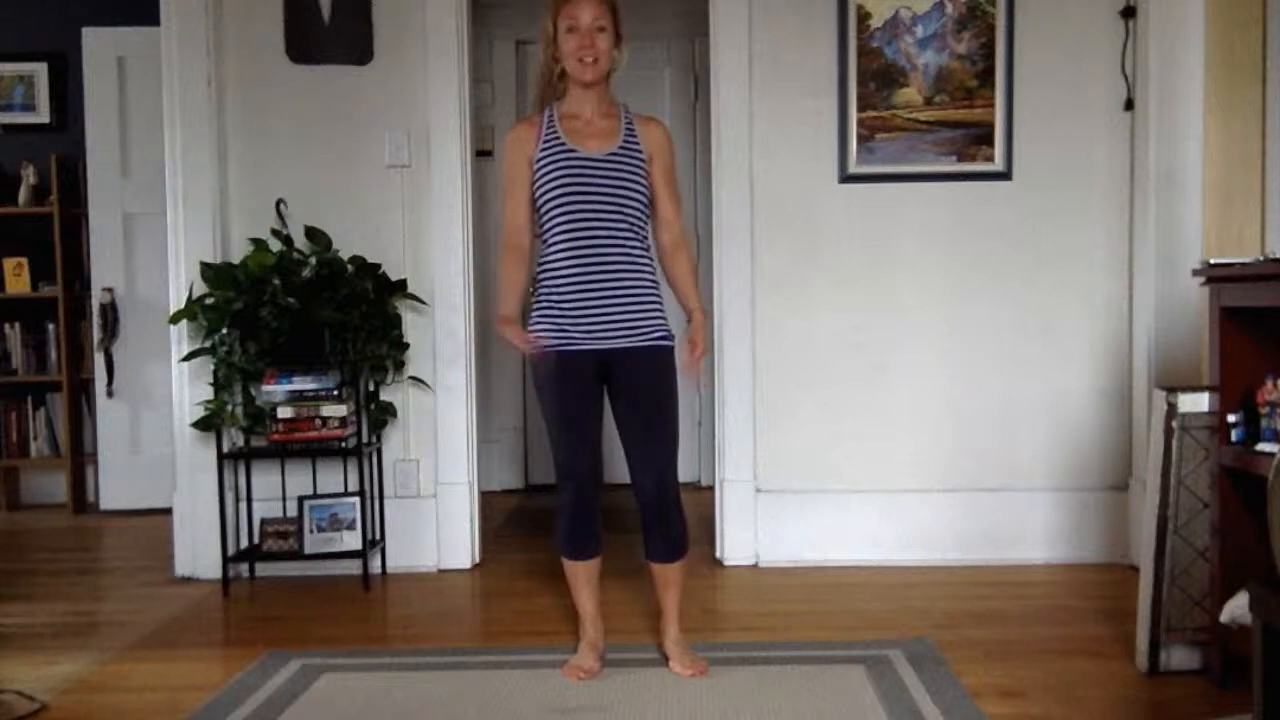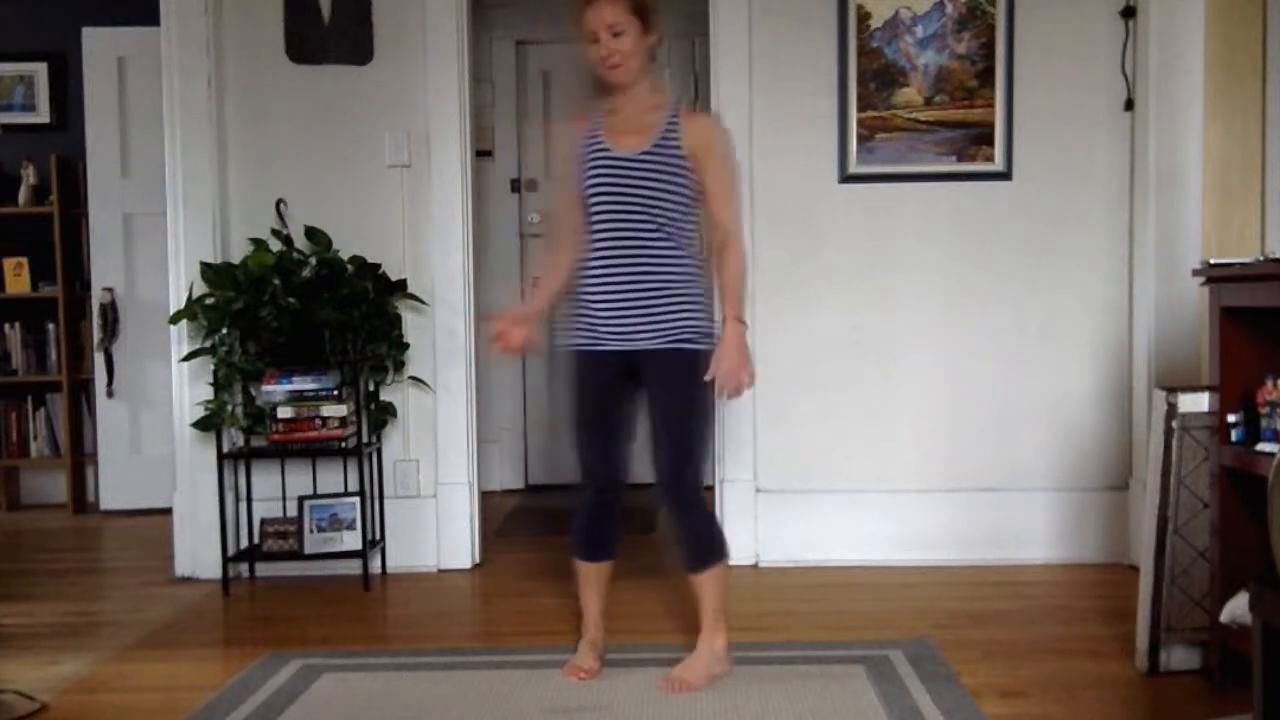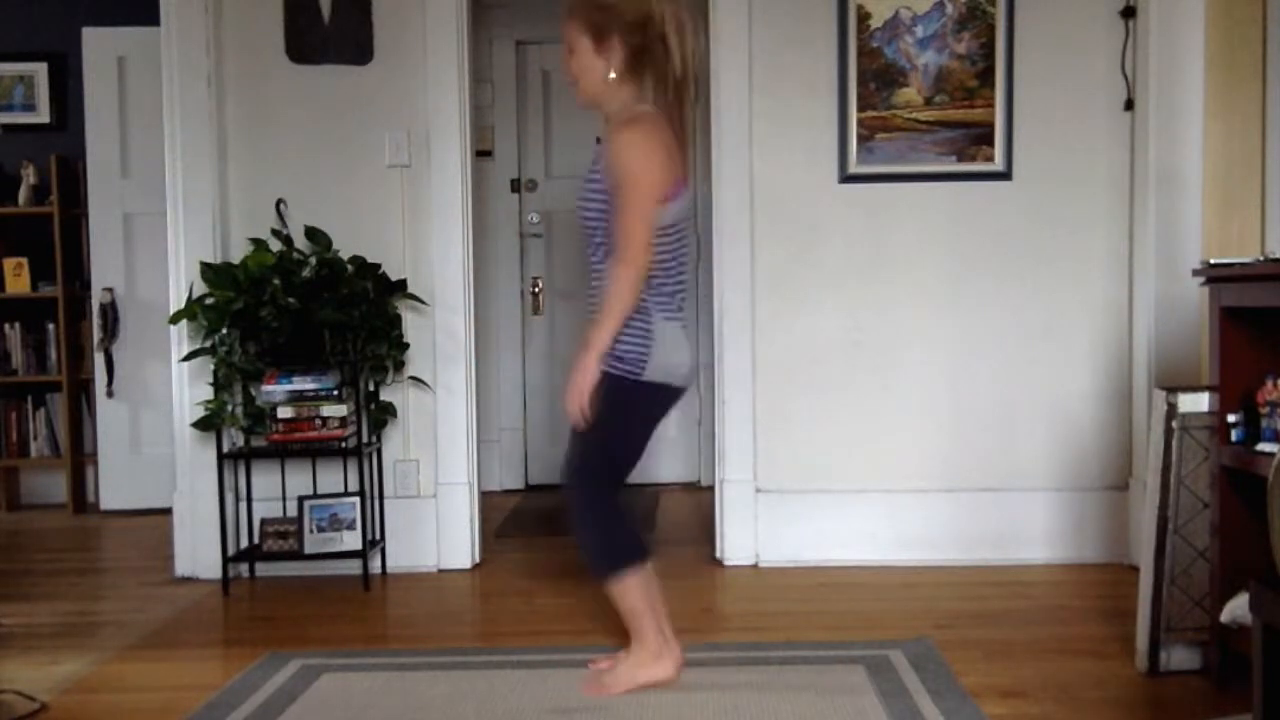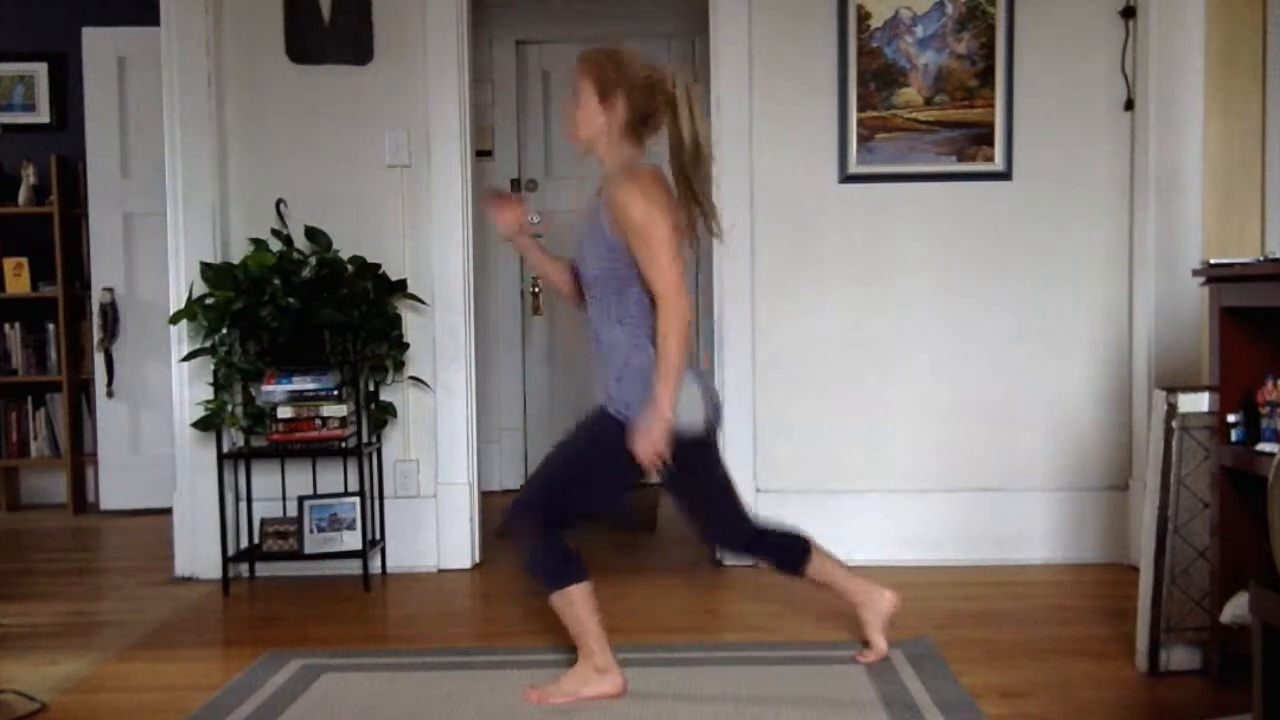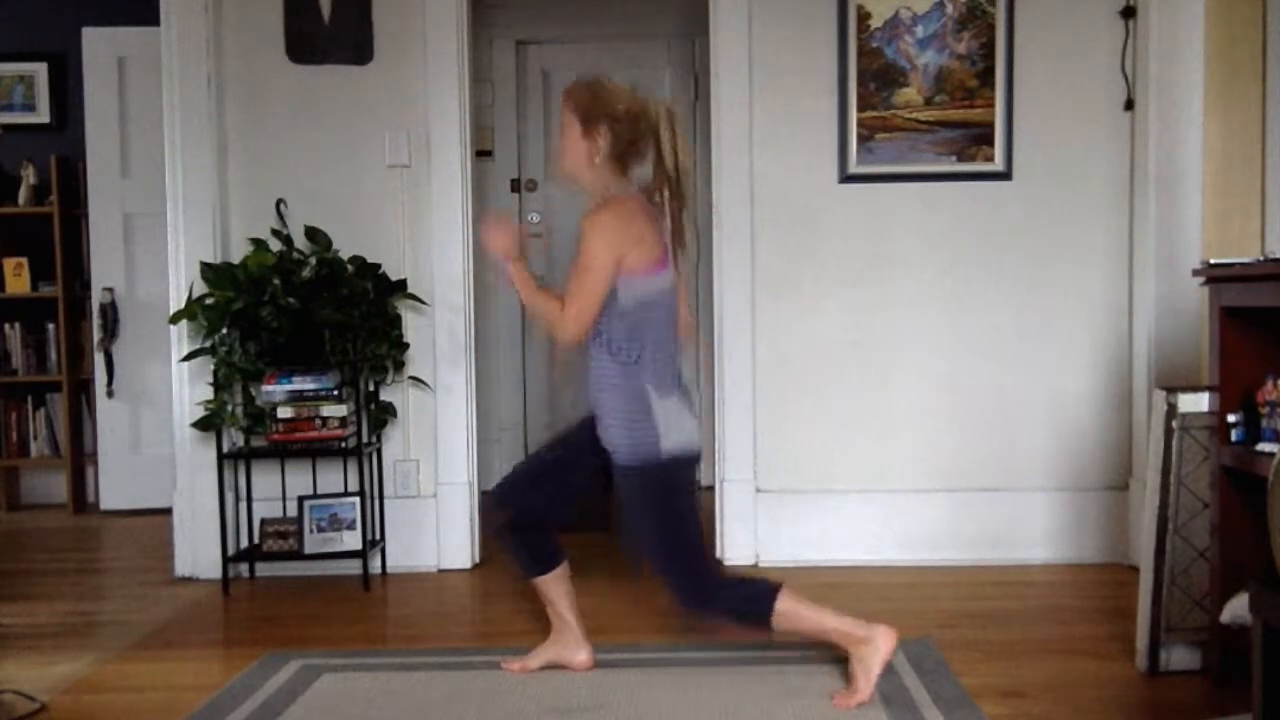
dt=1s
person 1, frame 1
left shoulder: (649, 134)
right shoulder: (528, 137)
left elbow: (671, 235)
right elbow: (515, 239)
left wrist: (695, 312)
right wrist: (510, 312)
left hip: (641, 333)
right hip: (562, 336)
left knee: (657, 482)
right knee: (576, 482)
left ankle: (672, 631)
right ankle: (590, 633)
person 1, frame 2
left shoulder: (695, 129)
right shoulder: (583, 133)
left elbow: (725, 235)
right elbow: (573, 237)
left wrist: (733, 327)
right wrist: (530, 311)
left hip: (676, 335)
right hip: (599, 337)
left knee: (680, 484)
right knee: (598, 483)
left ankle: (713, 641)
right ankle: (592, 632)
person 1, frame 3
left shoulder: (633, 135)
right shoulder: (644, 129)
left elbow: (634, 257)
left wrist: (591, 355)
left hip: (640, 353)
right hip: (644, 350)
left knee: (586, 491)
right knee: (596, 492)
left ankle: (654, 651)
right ankle: (653, 641)
person 1, frame 4
left shoulder: (635, 191)
right shoulder: (614, 193)
left elbow: (674, 304)
right elbow: (583, 290)
left wrist: (658, 410)
right wrist: (521, 240)
left hip: (648, 409)
right hip: (647, 407)
left knee: (534, 515)
right knee: (730, 527)
left ankle: (597, 668)
right ankle: (865, 594)
person 1, frame 5
left shoulder: (608, 220)
right shoulder: (642, 213)
left elbow: (568, 324)
right elbow: (679, 315)
left wrist: (511, 260)
left hip: (648, 441)
right hip: (623, 430)
left knee: (698, 585)
right knee: (514, 503)
left ankle: (860, 637)
right ankle: (569, 638)
